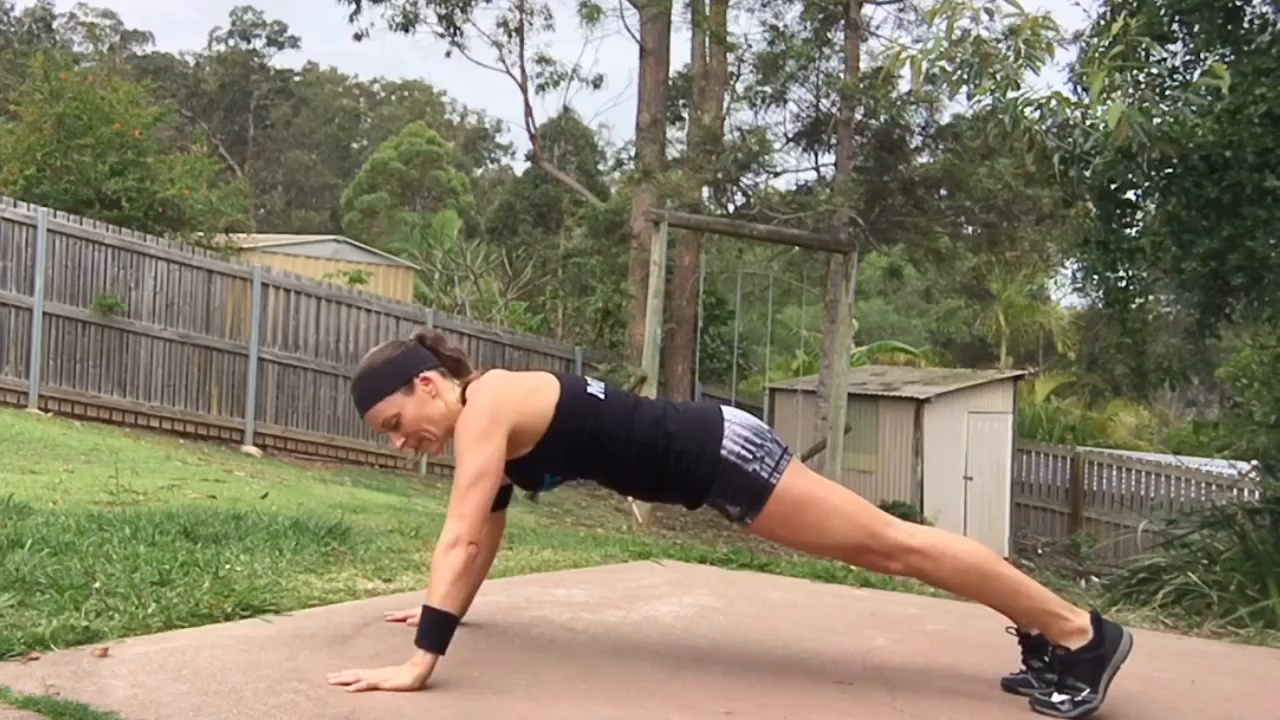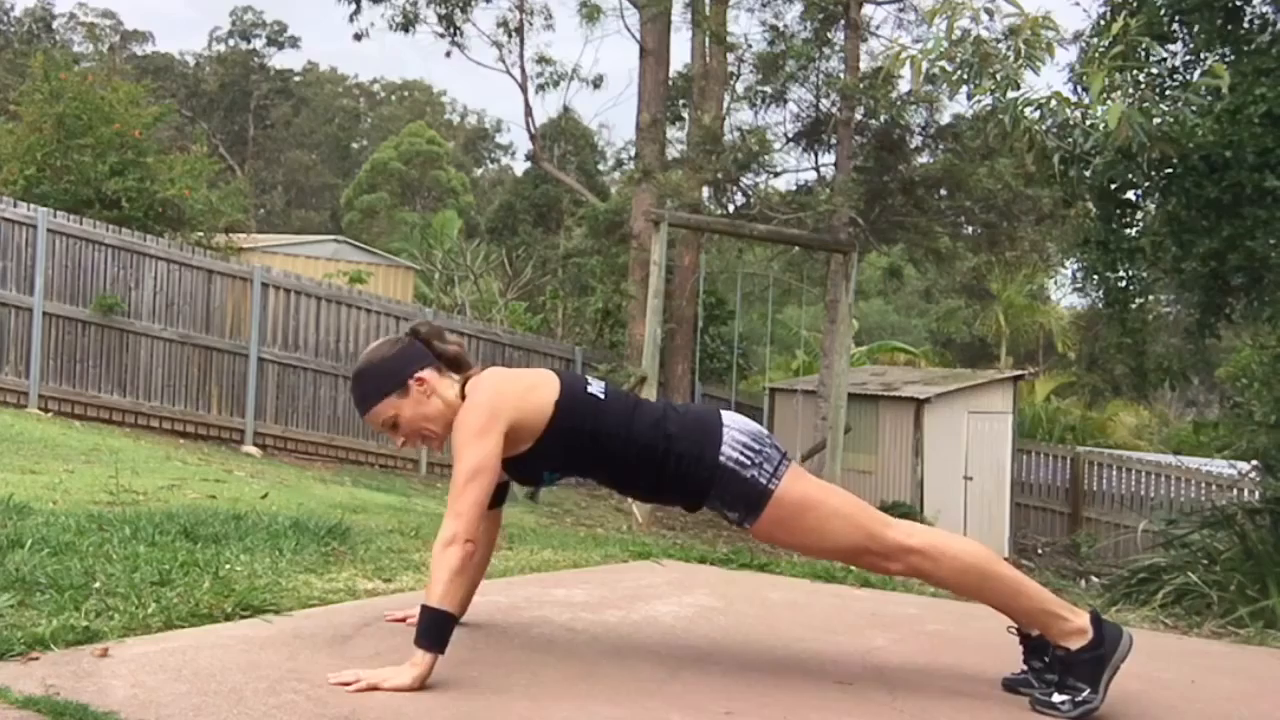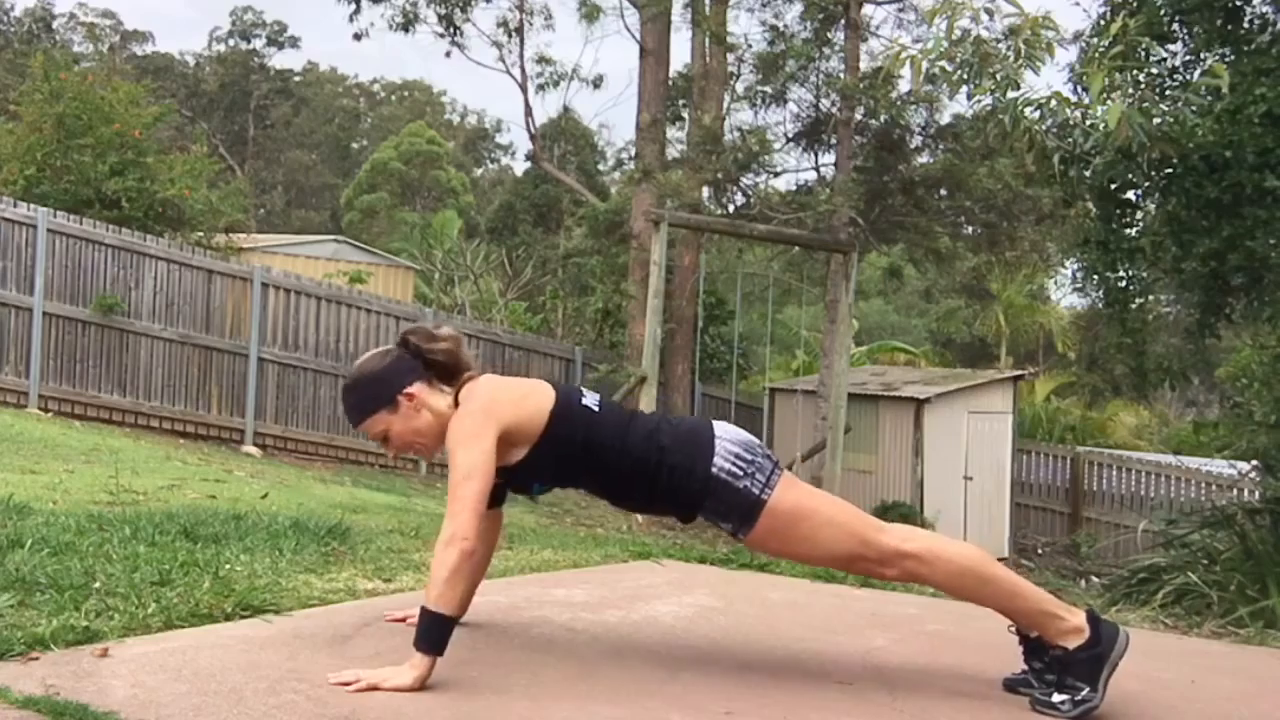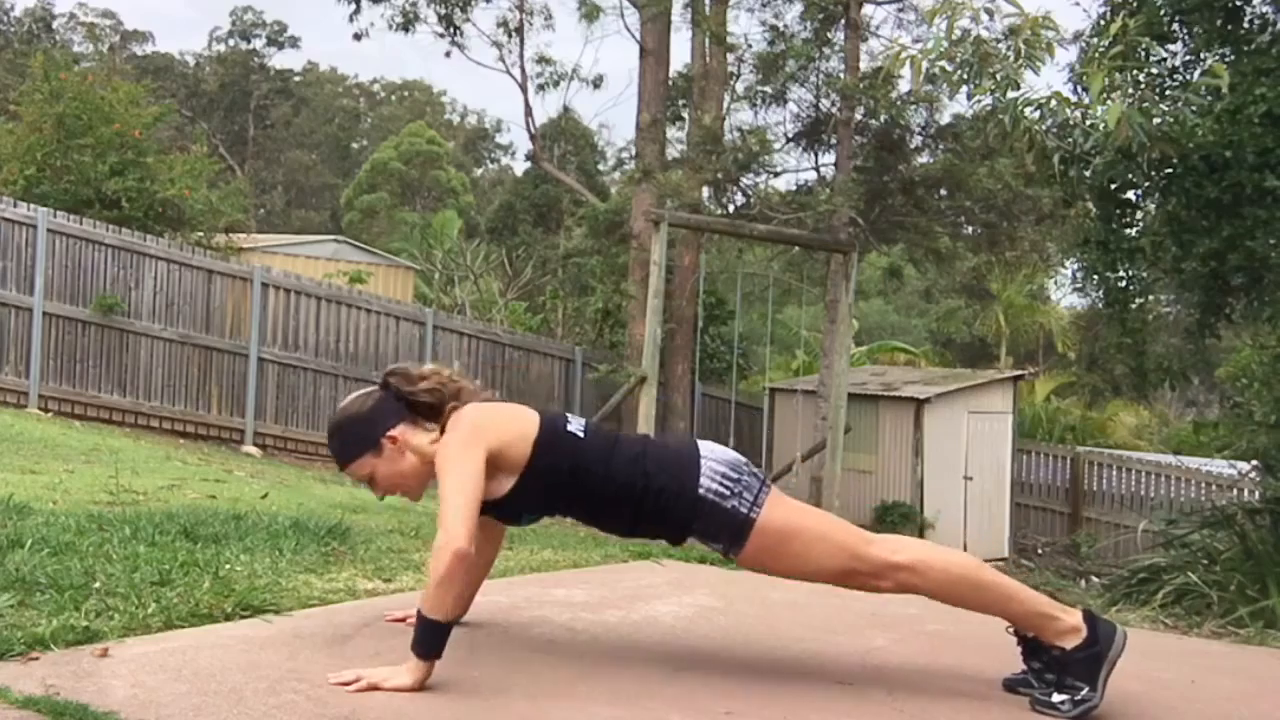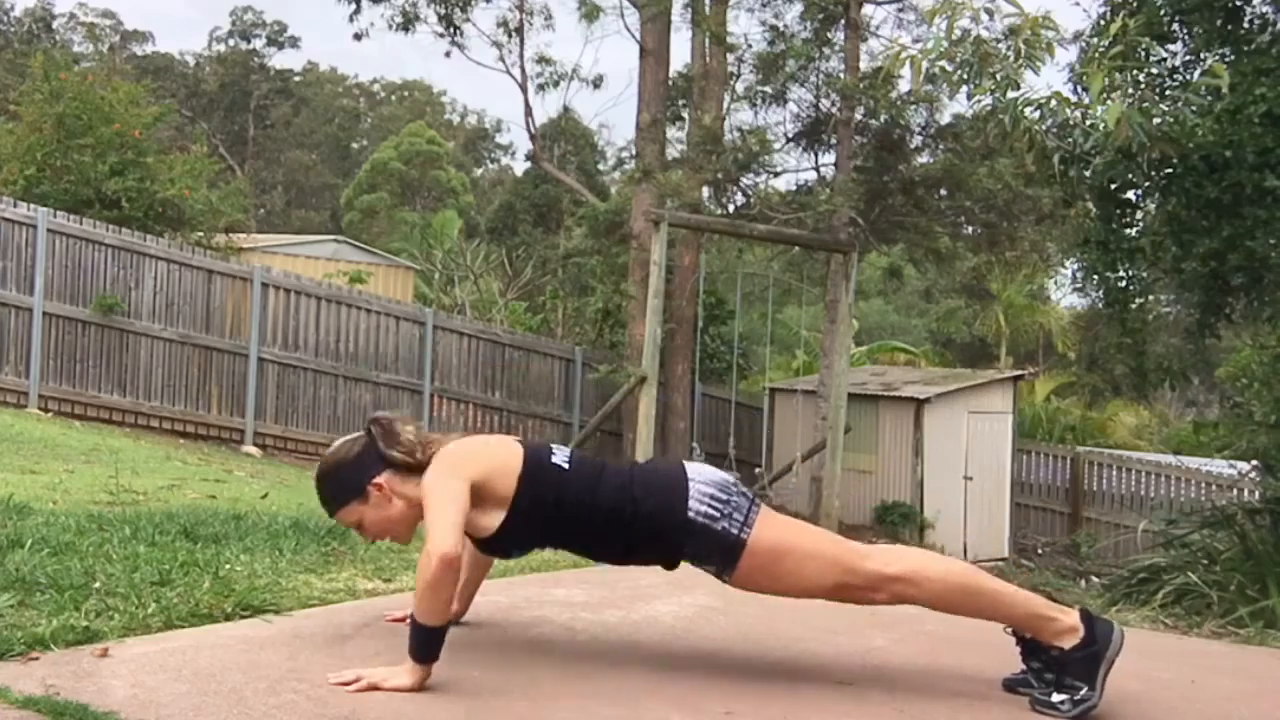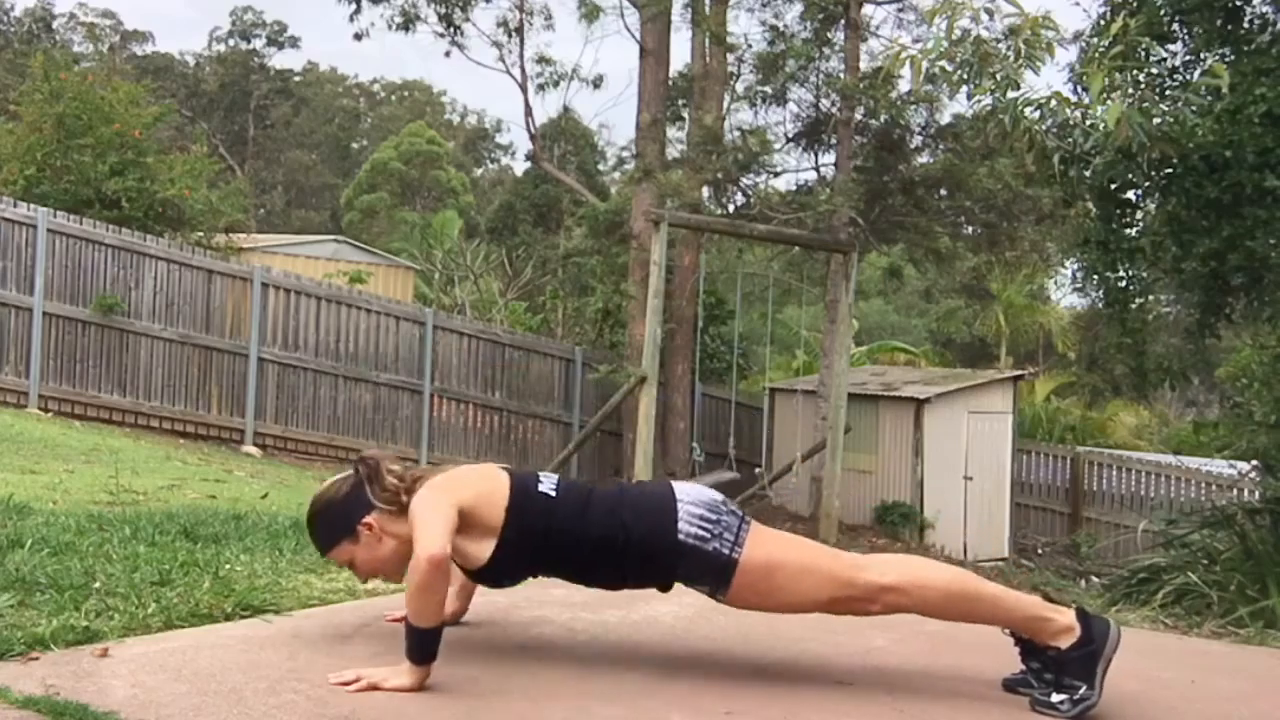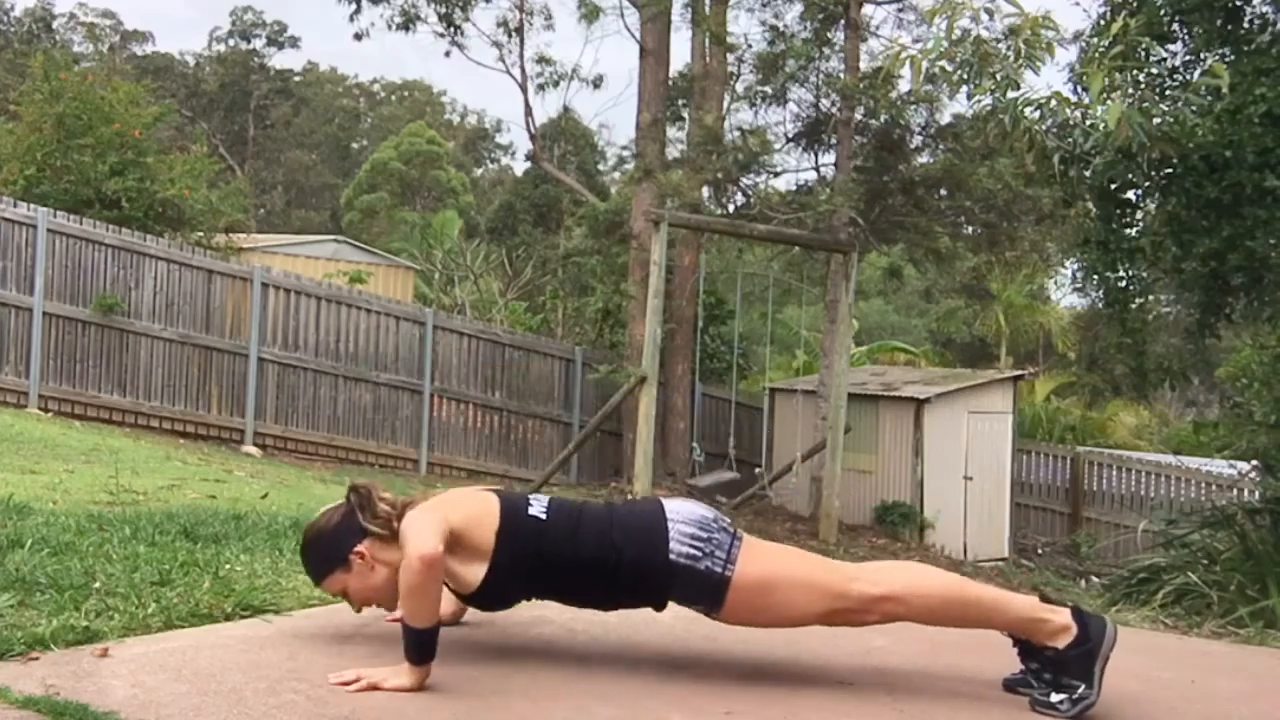
dt=0.1s
person 1, frame 1
left shoulder: (486, 406)
right shoulder: (485, 418)
left elbow: (461, 537)
right elbow: (486, 532)
right wrist: (440, 613)
left hip: (720, 451)
right hip: (704, 459)
left knee: (890, 543)
right knee: (882, 546)
left ankle: (1081, 635)
right ankle: (1047, 637)
person 1, frame 2
left shoulder: (485, 401)
right shoulder: (482, 413)
left elbow: (458, 535)
right elbow: (483, 530)
right wrist: (439, 611)
left hip: (718, 456)
right hip: (704, 460)
left knee: (889, 544)
right knee: (883, 548)
left ankle: (1079, 634)
right ankle: (1048, 636)
person 1, frame 3
left shoulder: (475, 409)
right shoulder: (480, 415)
left elbow: (460, 537)
right elbow: (485, 527)
right wrist: (446, 607)
left hip: (710, 467)
right hip: (696, 470)
left knee: (886, 550)
right knee: (872, 553)
left ankle: (1076, 634)
right ankle: (1050, 643)
person 1, frame 4
left shoulder: (462, 435)
right shoulder: (472, 440)
left elbow: (456, 546)
right elbow: (484, 537)
right wrist: (442, 613)
left hip: (698, 487)
right hip: (686, 487)
left knee: (878, 561)
right knee: (865, 563)
left ankle: (1074, 634)
right ankle: (1046, 633)
person 1, frame 5
left shoulder: (444, 473)
right shoulder: (460, 471)
left elbow: (441, 551)
right elbow: (474, 547)
right wrist: (446, 606)
left hip: (686, 510)
right hip: (673, 505)
left knee: (869, 574)
right knee: (861, 573)
left ankle: (1070, 633)
right ankle: (1048, 637)
person 1, frame 6
left shoulder: (431, 499)
right shoulder: (452, 499)
left elbow: (431, 561)
right wrist: (440, 611)
left hip: (677, 531)
right hip: (666, 521)
left knee: (865, 585)
right knee: (858, 580)
left ankle: (1067, 630)
right ankle: (1044, 631)
person 1, frame 7
left shoulder: (423, 525)
right shoulder: (445, 521)
left elbow: (422, 562)
right wrist: (453, 605)
left hip: (669, 550)
right hip: (657, 540)
left knee: (861, 593)
right knee: (851, 592)
left ankle: (1062, 628)
right ankle: (1039, 616)
